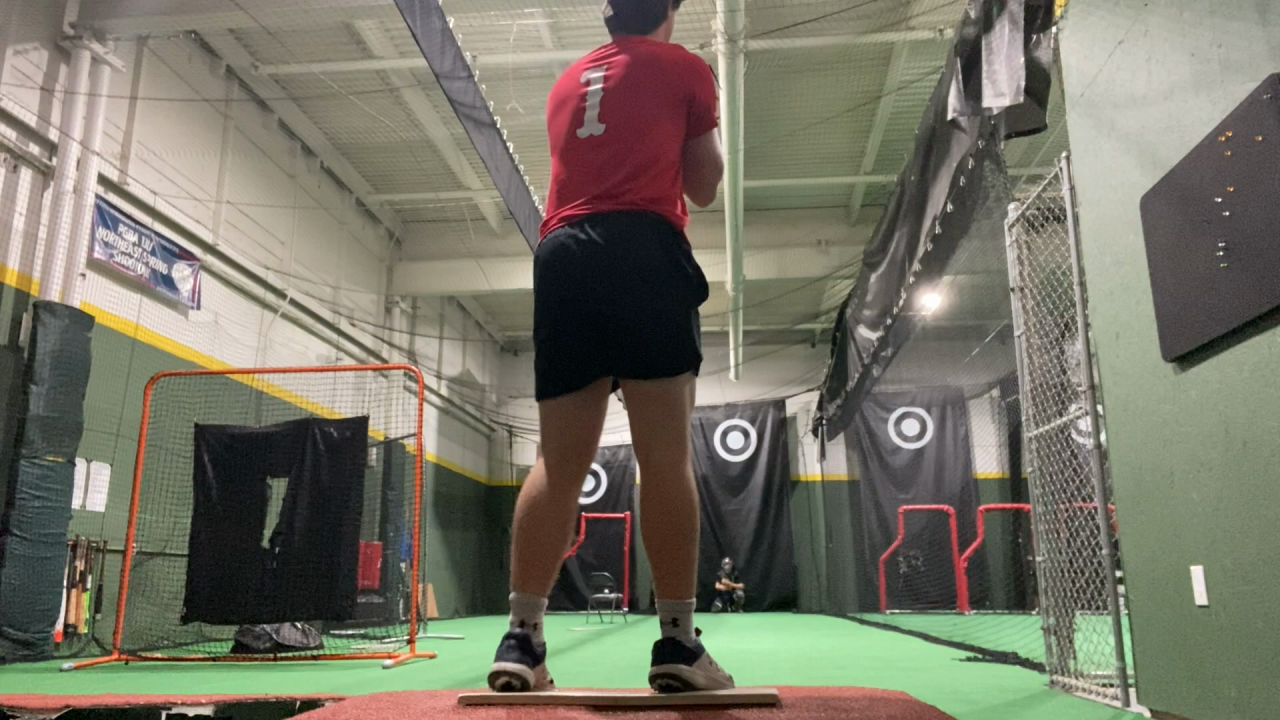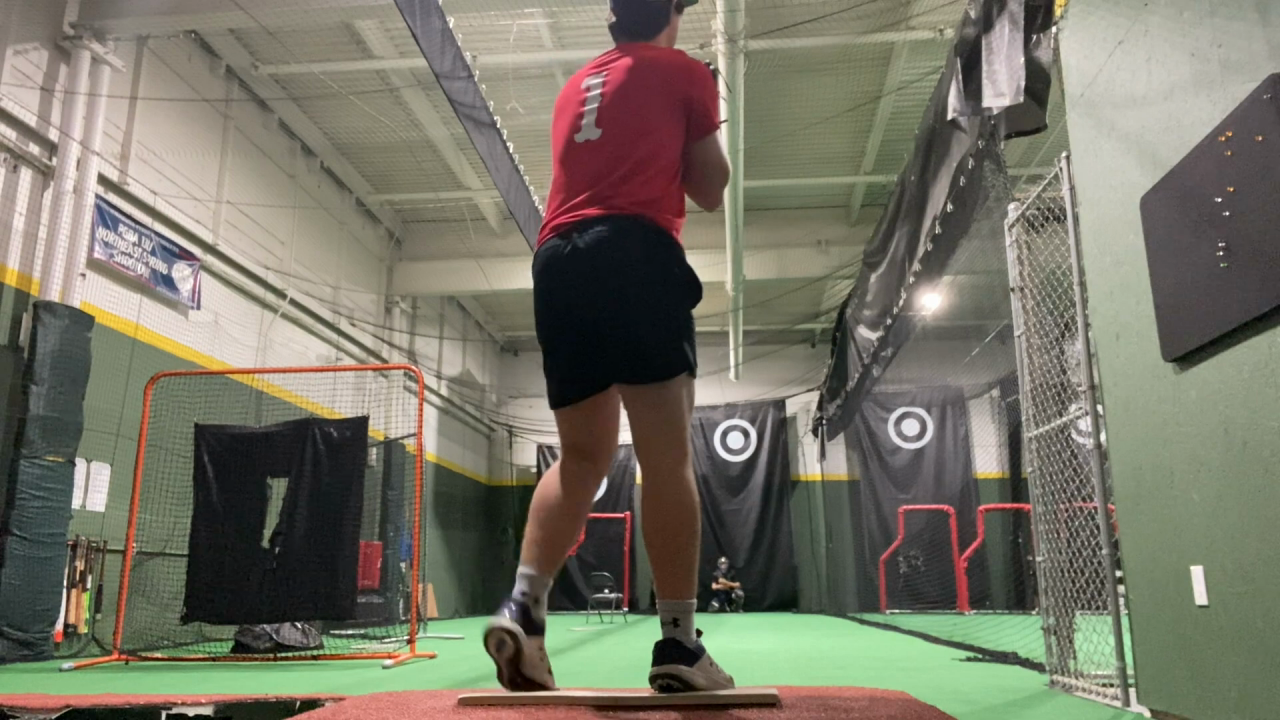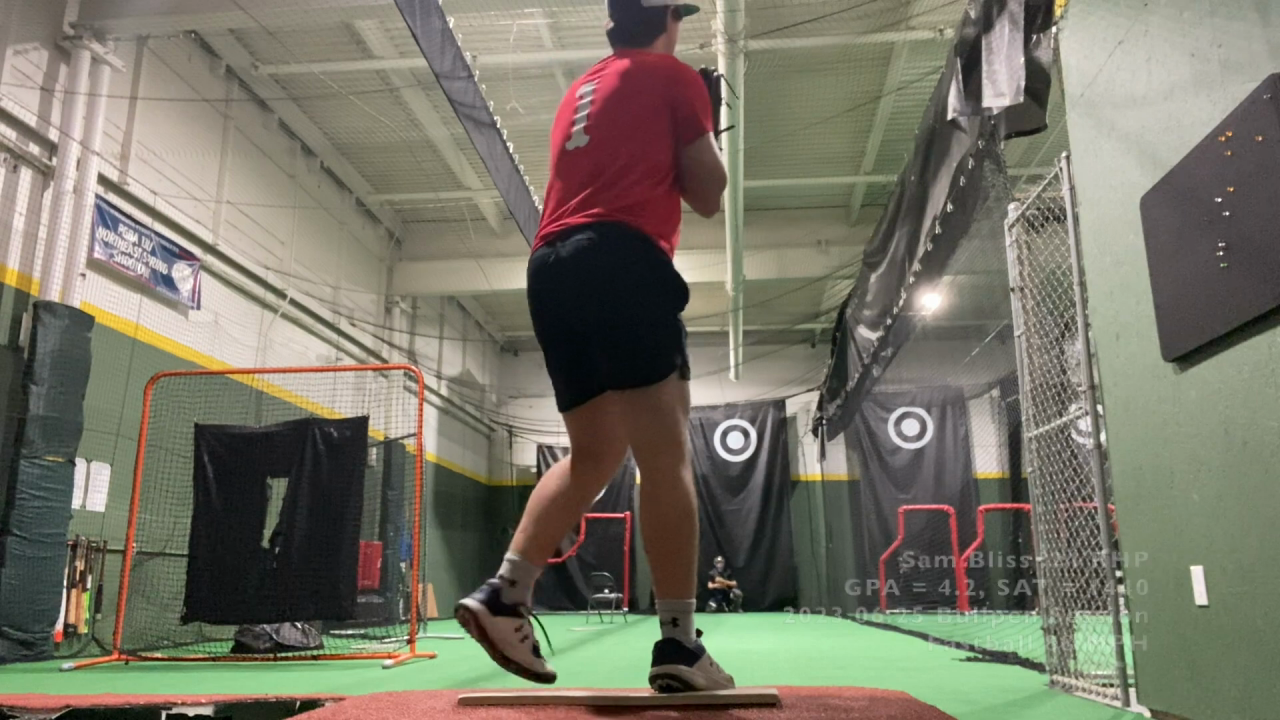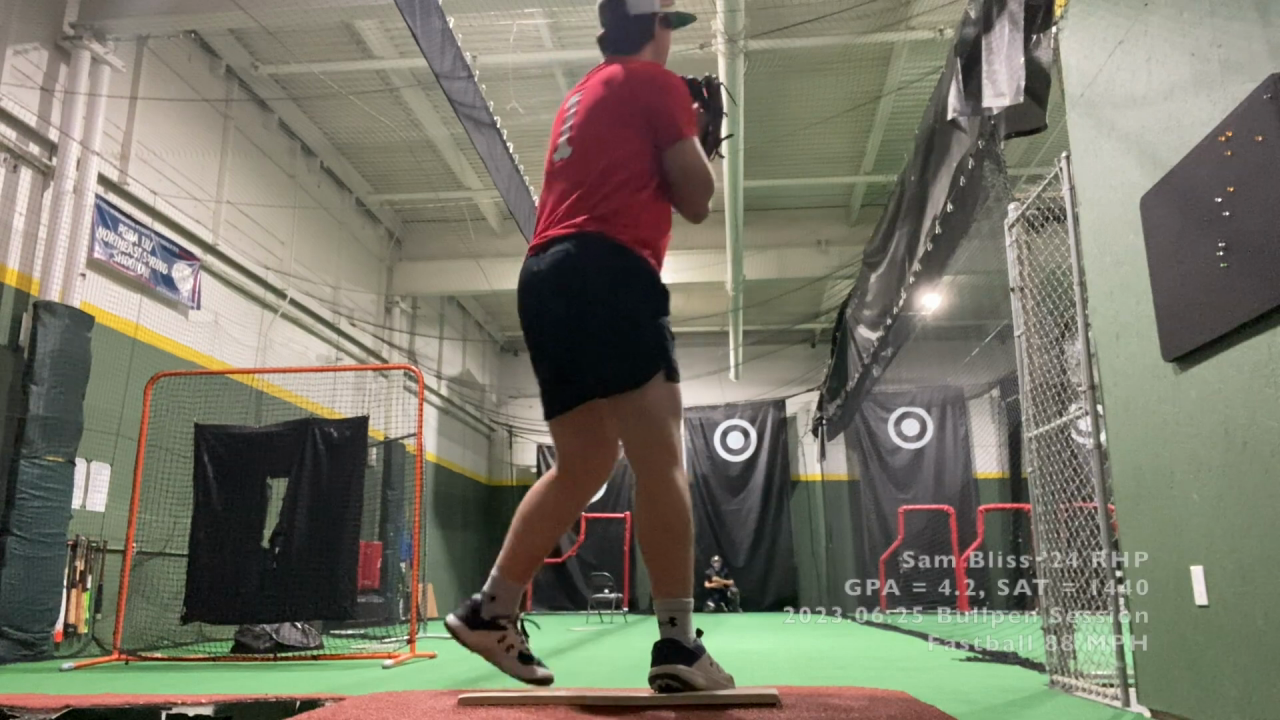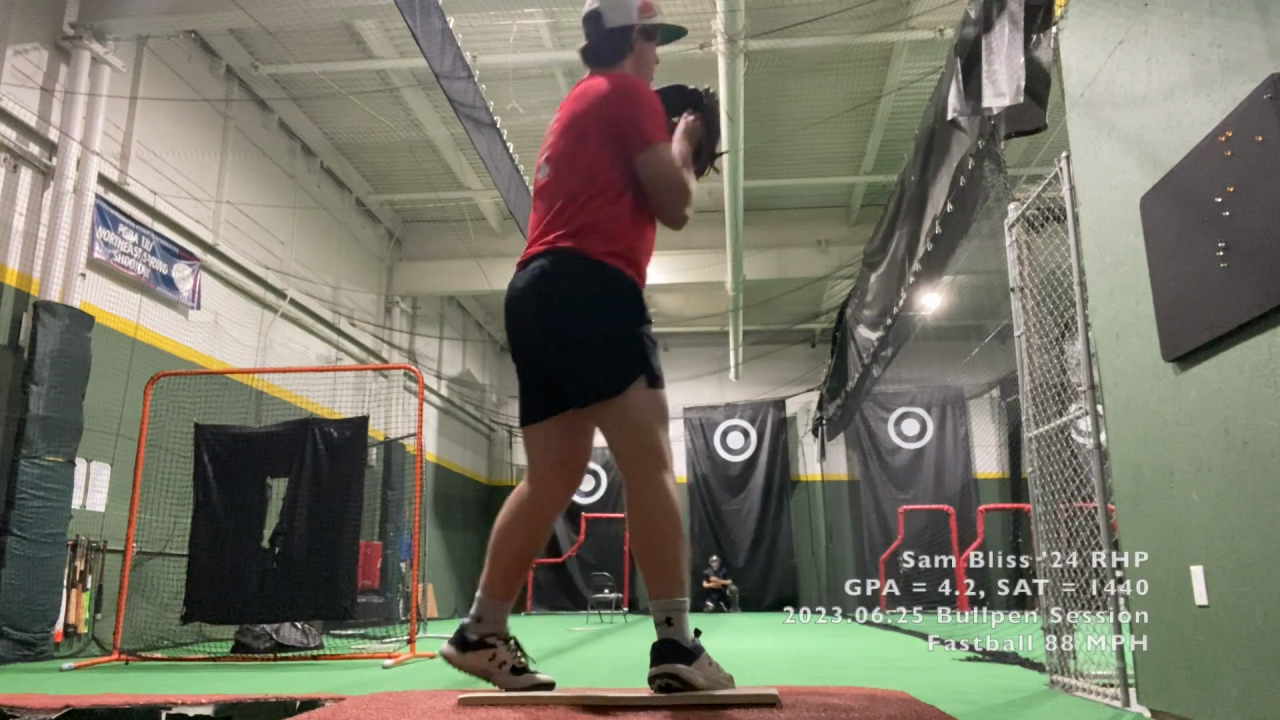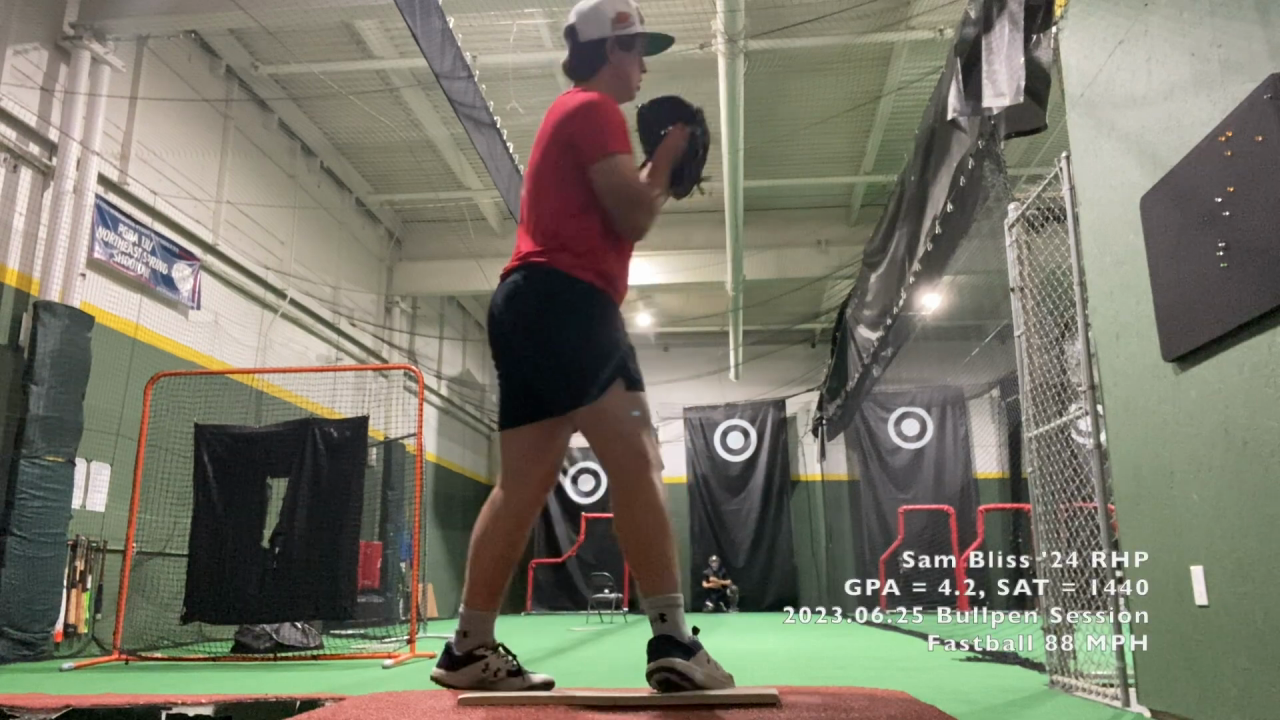
dt=0.1s
person 1, frame 1
left shoulder: (569, 82)
right shoulder: (684, 68)
right elbow: (703, 188)
left hip: (562, 255)
right hip: (641, 253)
left knee: (560, 461)
right knee: (666, 455)
left ankle: (521, 635)
right ankle: (678, 644)
person 1, frame 2
left shoulder: (576, 86)
right shoulder: (686, 73)
right elbow: (709, 193)
left hip: (560, 259)
right hip: (635, 258)
left knee: (580, 462)
right knee: (667, 457)
left ankle: (523, 605)
right ankle: (679, 643)
person 1, frame 3
left shoulder: (582, 92)
right shoulder: (675, 78)
right elbow: (707, 195)
right wrist: (701, 130)
left hip: (554, 268)
right hip: (622, 266)
left knee: (592, 457)
right knee: (665, 456)
left ankle: (503, 593)
right ankle: (678, 644)
person 1, frame 4
left shoulder: (577, 100)
right shoulder: (658, 85)
right elbow: (697, 202)
right wrist: (692, 139)
left hip: (545, 277)
right hip: (606, 275)
left knee: (580, 462)
right knee: (659, 457)
left ankle: (490, 607)
right ankle: (677, 643)
person 1, frame 5
left shoulder: (577, 108)
right shoulder: (629, 96)
right elbow: (673, 209)
left wrist: (665, 156)
right wrist: (682, 145)
left hip: (540, 294)
right hip: (586, 294)
left knee: (551, 476)
right knee: (649, 463)
left ankle: (480, 635)
right ankle: (676, 646)
person 1, frame 6
left shoulder: (564, 118)
right shoulder: (594, 112)
right elbow: (633, 221)
left wrist: (651, 172)
right wrist: (665, 160)
left hip: (524, 306)
right hip: (562, 304)
left knee: (521, 485)
right knee: (635, 463)
left ankle: (470, 648)
right ankle: (671, 640)
